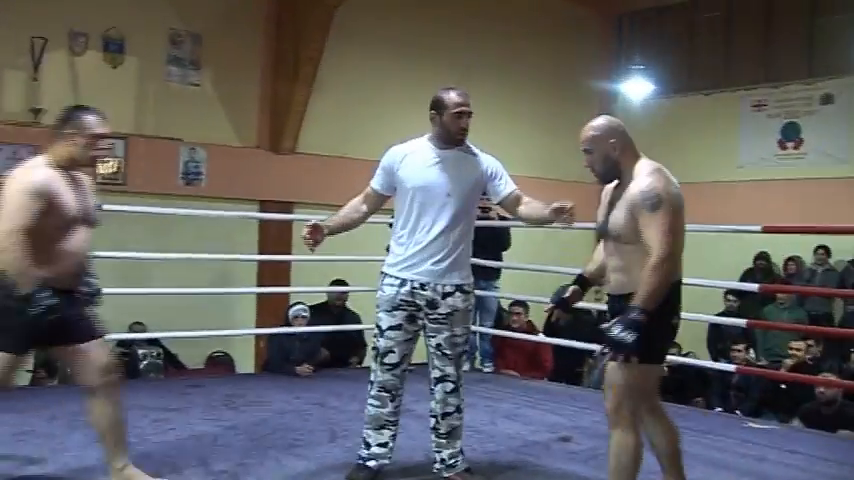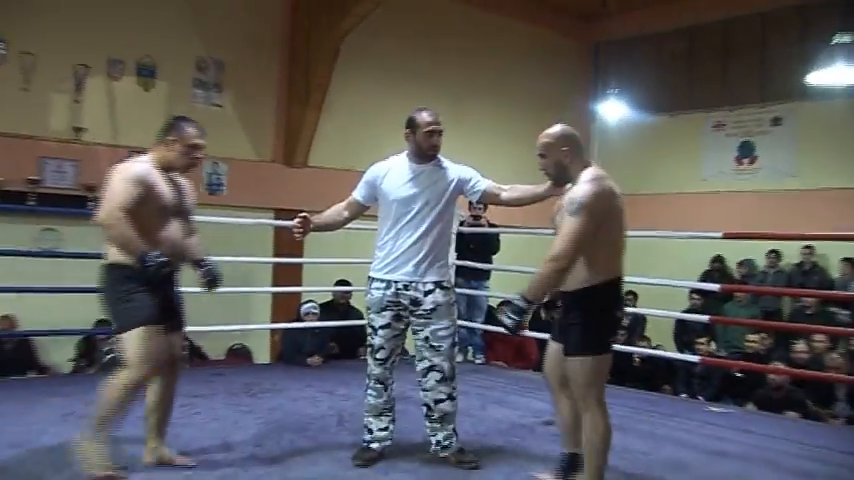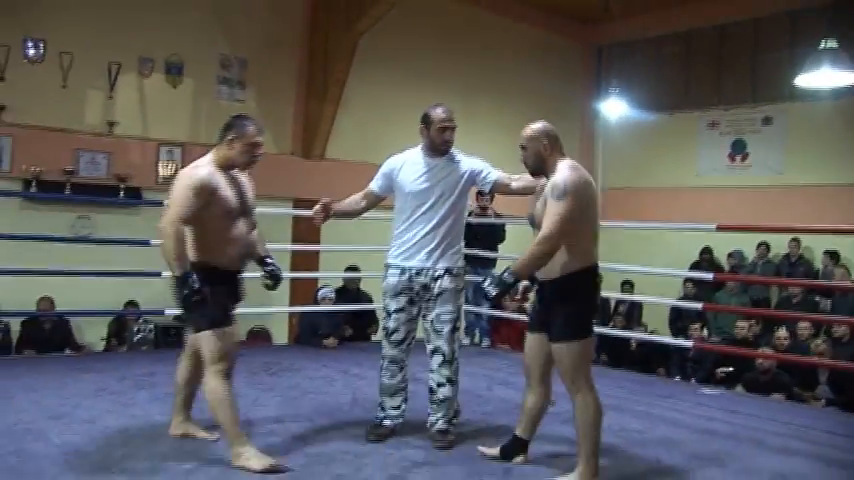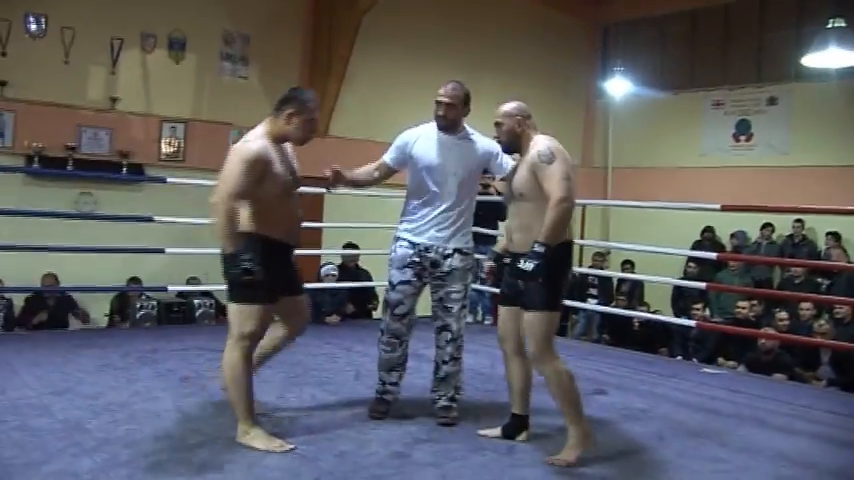
dt=0.3s
person 1, frame 1
left shoulder: (80, 181)
right shoulder: (33, 179)
left wrist: (85, 277)
right wrist: (30, 291)
left hip: (66, 300)
left knee: (105, 377)
person 1, frame 2
left shoulder: (181, 183)
right shoulder: (134, 172)
left elbow: (186, 232)
right elbow: (107, 216)
left wrist: (202, 262)
right wrist: (143, 256)
left hip: (161, 282)
right hip: (130, 281)
left knee: (170, 365)
right knee: (143, 366)
left ankle: (155, 446)
right ankle: (93, 439)
person 1, frame 3
left shoulder: (241, 178)
right shoulder: (199, 177)
left elbow: (249, 227)
right elbow: (170, 227)
left wrist: (266, 260)
right wrist: (184, 277)
left hip: (226, 278)
right hip: (203, 280)
left knee: (198, 353)
right knee: (219, 362)
left ankle: (181, 421)
right ankle: (241, 449)
person 1, frame 4
left shoulder: (284, 148)
right shoulder: (253, 149)
right elbow: (223, 202)
left wrist: (293, 234)
right wrist: (234, 255)
left hip: (277, 251)
right hip: (255, 251)
left knee: (296, 321)
right knee: (246, 336)
left ankle: (238, 378)
right ankle: (247, 427)
person 2, frame 1
left shoulder: (483, 165)
right shoulder: (400, 156)
left elbow: (519, 204)
right elbow: (366, 204)
left wrist: (551, 212)
right wrist: (327, 227)
left hip: (452, 287)
right hip: (399, 281)
left knee: (447, 378)
right knee: (386, 372)
person 2, frame 2
left shoulder: (456, 175)
right shoulder: (381, 173)
left elbow: (502, 194)
right elbow: (348, 210)
left wrist: (547, 190)
right wrist: (313, 222)
left hip: (433, 285)
right hip: (385, 283)
left knee: (439, 367)
right knee: (379, 366)
left ankle: (445, 442)
right ankle: (375, 439)
person 2, frame 3
left shoulder: (468, 167)
right shoulder: (398, 164)
left elbow: (511, 184)
right elbow: (365, 200)
right wrist: (334, 209)
left hip: (445, 272)
right hip: (401, 269)
left knee: (444, 351)
right knee: (394, 347)
left ankle: (442, 422)
right ankle: (388, 416)
person 2, frame 4
left shoulder: (482, 147)
right shoulder: (413, 139)
right elbow: (379, 171)
right wrist: (344, 177)
left hip: (455, 250)
right hip: (411, 244)
left knee: (450, 329)
right knee: (395, 321)
left ankle: (446, 399)
right ankle: (386, 392)
person 3, frame 1
left shoulder: (648, 186)
right shoulder: (613, 188)
left elbow: (662, 259)
left wrist: (636, 320)
right wrist: (581, 284)
left hip: (647, 312)
right hip: (627, 306)
left knee: (621, 413)
right knee: (644, 405)
person 3, frame 2
left shoulder: (588, 191)
right shoulder: (581, 186)
left elbow: (560, 258)
left wrist: (522, 304)
left hip: (593, 304)
right hip: (579, 300)
left knee: (588, 400)
right knee: (557, 380)
person 3, frame 3
left shoulder: (566, 178)
right shoulder: (555, 180)
left elbow: (551, 239)
left wrist: (506, 277)
right wrist: (519, 278)
left hip: (571, 291)
right hip: (552, 289)
left knee: (577, 383)
right knee: (535, 372)
right ankle: (517, 446)
person 3, frame 4
left shoulder: (544, 151)
right shoulder: (524, 160)
left elbow: (561, 201)
left wrist: (539, 250)
right wrist: (500, 254)
left hip: (545, 262)
right hip: (521, 262)
left knee: (541, 353)
right knee: (510, 344)
left ankle: (579, 433)
right ankle: (517, 423)
person 4, frame 1
left shoulder: (501, 221)
left elbow: (505, 245)
left wrist: (496, 220)
right wrist: (474, 219)
left hip: (490, 278)
right hip: (470, 275)
left knee: (488, 323)
left ankle: (487, 360)
right ankle: (468, 357)
person 4, frame 2
left shoulder: (491, 228)
right shoulder: (462, 225)
left elbow: (494, 250)
right elbow: (456, 247)
left wrist: (485, 228)
right wrist: (465, 227)
left hip: (481, 279)
right hip: (462, 276)
left knee: (479, 319)
right knee: (461, 316)
left ankle: (479, 352)
right ankle: (462, 350)
person 4, frame 3
left shoulder: (498, 218)
right shoulder: (470, 216)
left elbow: (500, 239)
right elbow: (464, 237)
left wrist: (492, 218)
right wrist: (473, 218)
left hip: (487, 266)
right hip: (470, 265)
left knee: (485, 304)
right knee: (469, 302)
left ankle: (485, 336)
right ankle: (469, 334)
person 4, frame 4
left shoulder: (498, 196)
left elbow: (502, 217)
left wrist: (494, 196)
left hip: (489, 244)
right hip: (472, 242)
left knee: (487, 280)
left ankle: (488, 314)
right ankle: (472, 311)
